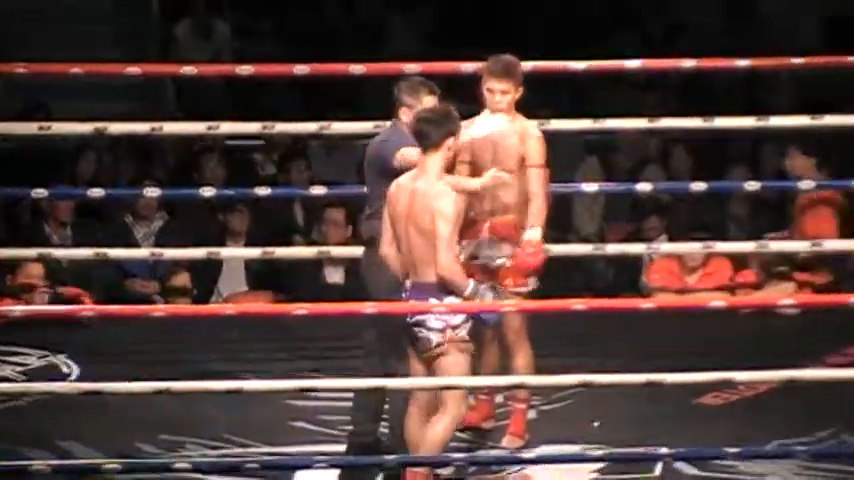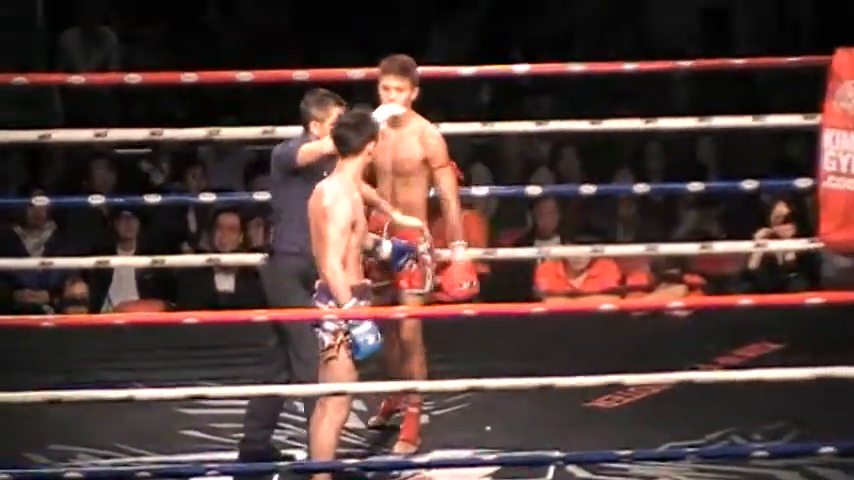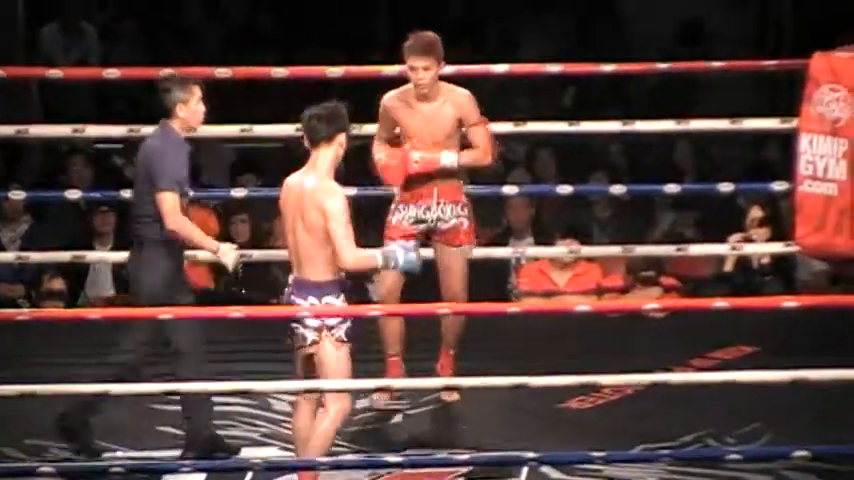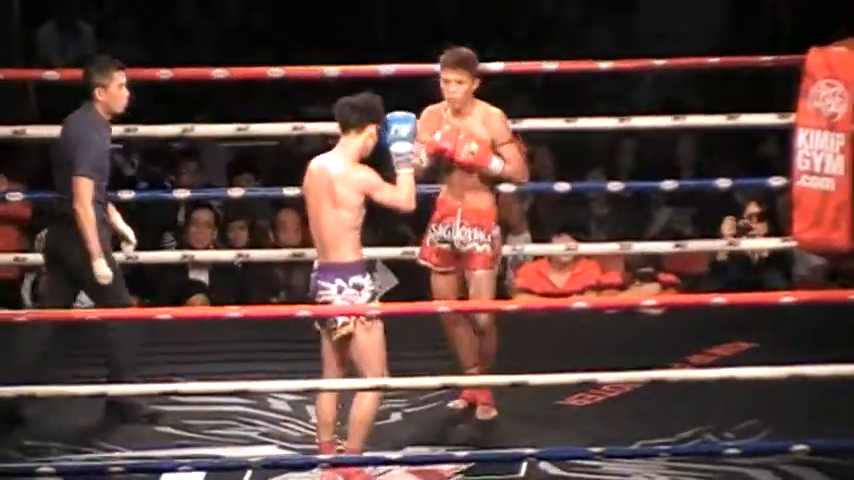
dt=1s
person 1, frame 1
left shoulder: (529, 135)
right shoulder: (470, 131)
left elbow: (538, 193)
left wrist: (534, 232)
left hip: (510, 240)
right hip: (475, 235)
left knee: (514, 332)
right knee: (482, 327)
left ankle: (519, 420)
right ankle: (484, 407)
person 1, frame 2
left shoulder: (428, 136)
right shoulder: (373, 130)
left elbow: (450, 199)
left wrist: (459, 252)
left hip: (412, 240)
right hip: (377, 235)
left knee: (410, 334)
right knee: (384, 326)
left ankle: (411, 423)
right ankle: (397, 396)
person 1, frame 3
left shoulder: (461, 100)
right shoulder: (392, 102)
left elbow: (487, 154)
right elbow: (379, 145)
left wrist: (440, 158)
right wrist: (386, 160)
left hip: (450, 201)
right hip: (409, 202)
left knee: (454, 296)
right knee: (387, 292)
left ankle: (445, 371)
right ankle: (394, 374)
person 1, frame 4
left shoulder: (494, 119)
right shoulder: (431, 115)
left elbow: (521, 173)
right elbow: (417, 168)
left wrist: (487, 162)
right wrist: (430, 154)
left hip: (480, 221)
right hip: (443, 218)
left knee: (481, 319)
right knee: (449, 314)
left ankle: (486, 388)
right ankle: (474, 384)
person 2, frame 1
left shoulder: (412, 146)
right shoulder: (384, 146)
right elbow: (417, 160)
left wrist: (478, 183)
right hip: (388, 257)
left knee: (382, 348)
right knee: (397, 349)
left ankle: (364, 437)
right ankle: (402, 447)
person 2, frame 2
left shoulder: (330, 161)
right shoulder: (285, 155)
left elbow: (355, 185)
right elbow: (321, 149)
left wrist: (395, 216)
left hip: (302, 268)
right hip: (287, 270)
left knee: (283, 359)
right knee: (311, 362)
left ankle: (255, 442)
person 2, frame 3
left shoulder: (164, 142)
right shoulder: (167, 149)
right elbow: (172, 219)
right wrist: (217, 248)
left hip: (162, 259)
right hip: (156, 259)
left knee: (189, 346)
right knee: (134, 351)
left ankle: (200, 435)
right ankle: (75, 420)
person 2, frame 4
left shoulder: (84, 122)
right shoulder: (90, 134)
right elbow: (82, 203)
left wrist: (119, 221)
right wrist: (98, 257)
left hip: (60, 232)
right hip: (77, 234)
left knee: (48, 318)
right knee: (120, 311)
right ankle: (121, 398)
person 3, frame 1
left shoulder: (397, 187)
right shoulder: (444, 195)
left elbow: (388, 251)
right elbow: (447, 266)
right wrist: (476, 293)
left hip: (414, 299)
right hip: (442, 304)
left knee: (420, 401)
right knee: (454, 405)
person 3, frame 2
left shoulder: (325, 188)
right shoulder: (344, 196)
right elbow: (333, 267)
left wrist: (384, 247)
right wrist: (354, 317)
left hip: (330, 301)
right hip: (341, 306)
left knee: (327, 403)
right knee: (335, 407)
person 3, frame 3
left shoulder: (290, 184)
right shoulder: (330, 192)
right elbow: (348, 258)
right wrist: (388, 256)
left hip: (298, 293)
right hip: (323, 300)
left knee: (308, 396)
right knee: (338, 403)
person 3, frame 4
left shoulder: (315, 166)
right shoulder: (359, 176)
right elbow: (406, 203)
right wrist: (403, 152)
left hip: (322, 277)
right hip: (348, 281)
left knee: (333, 377)
right knee: (374, 380)
